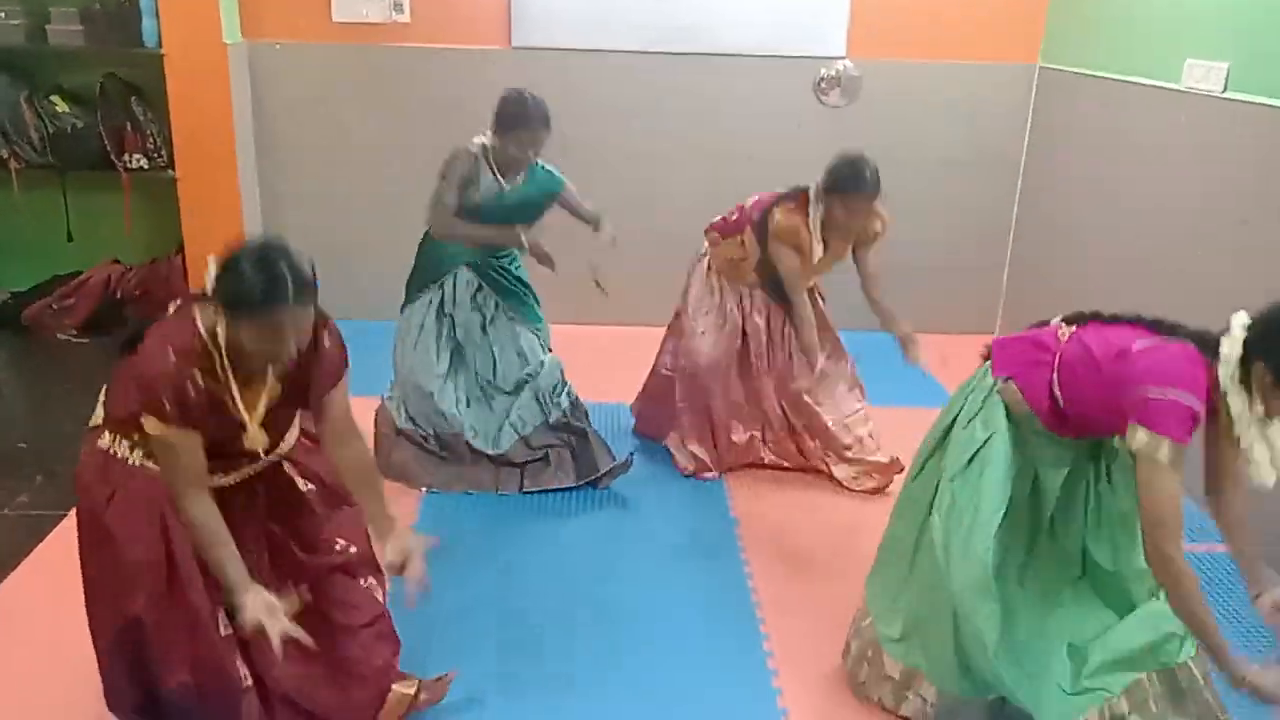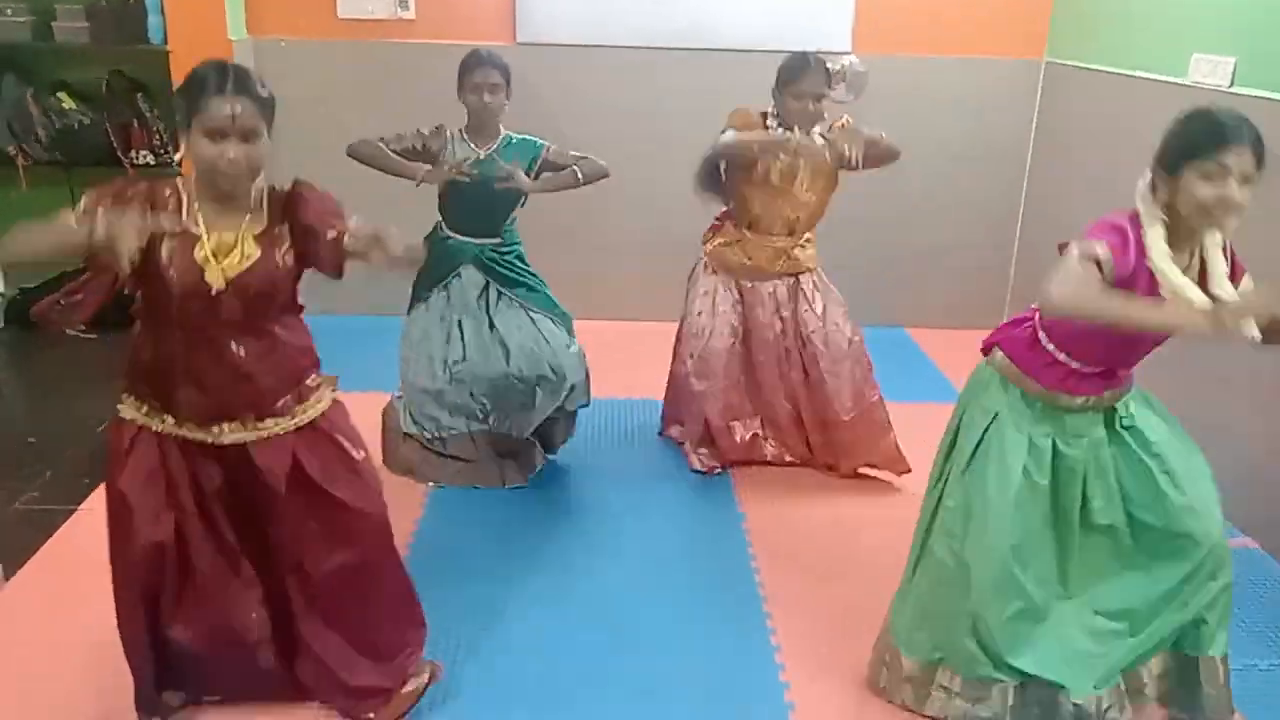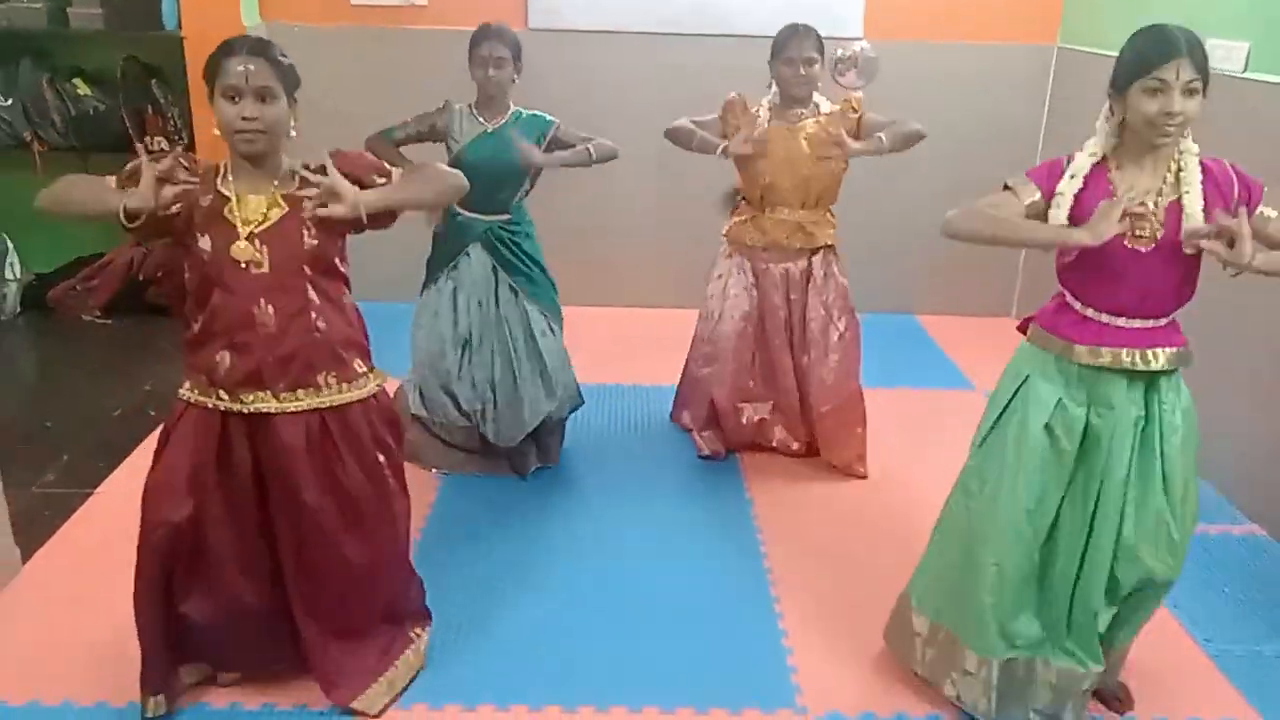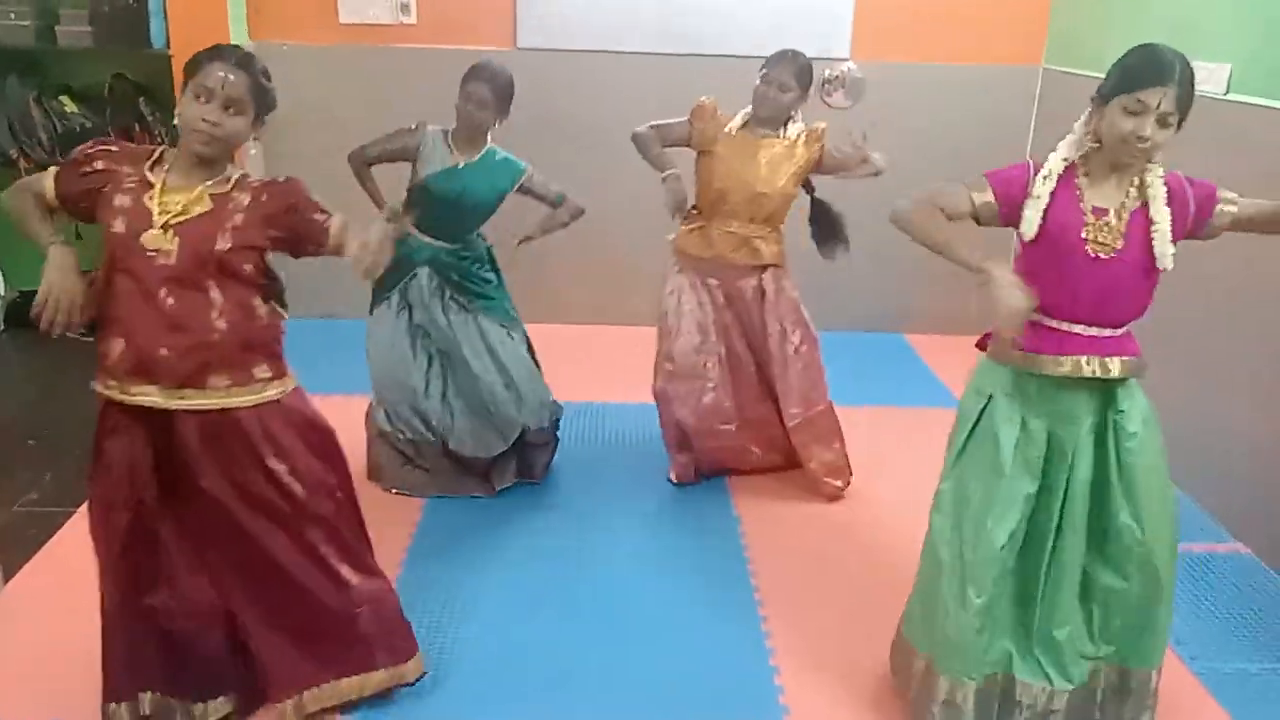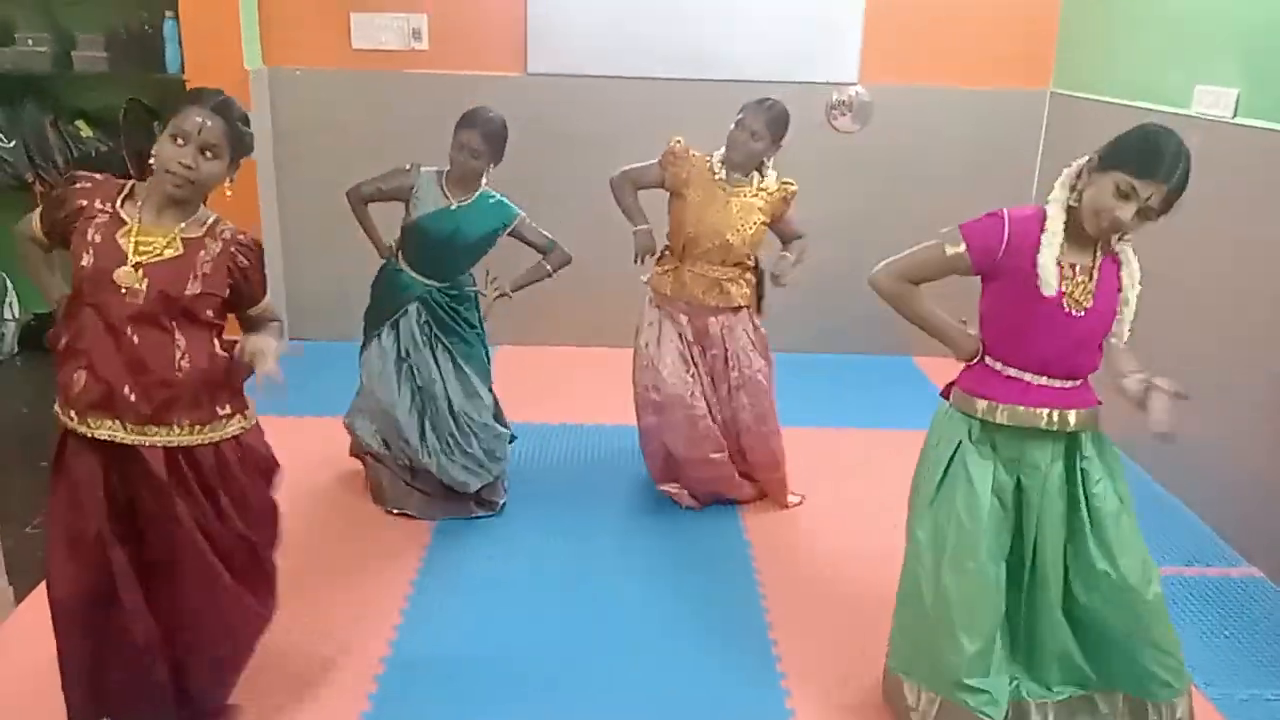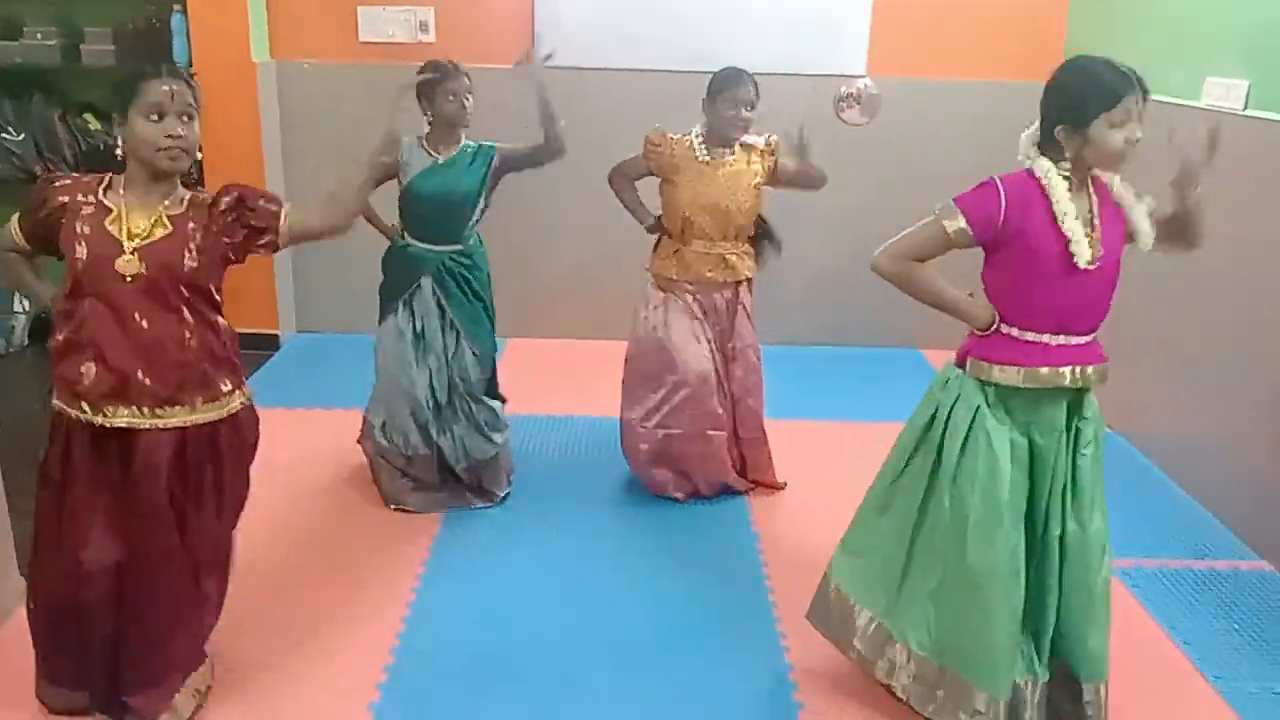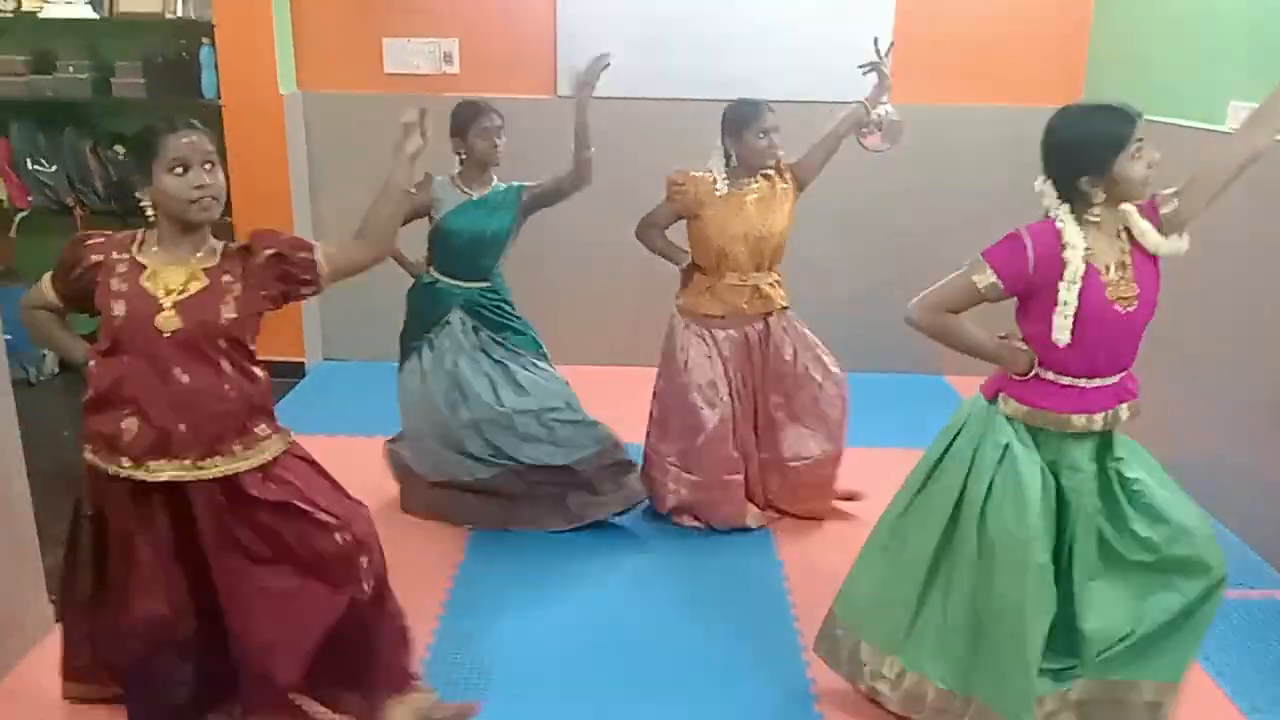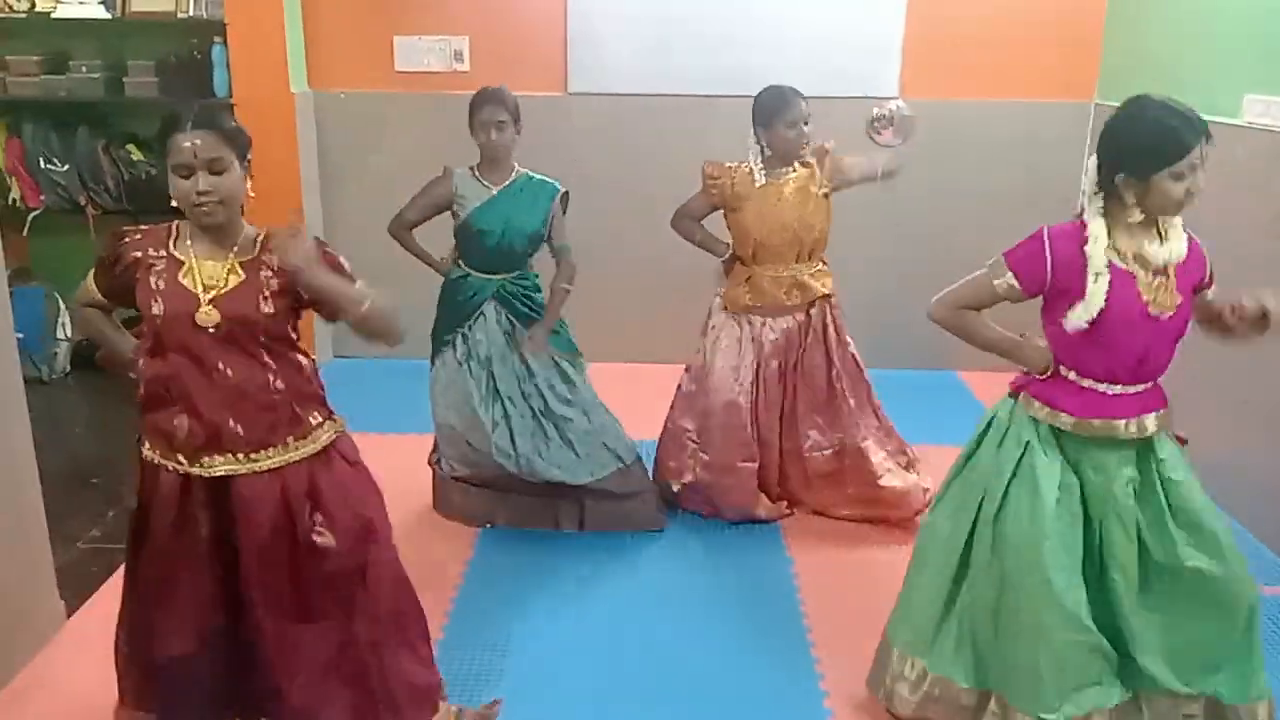
dt=0.3s
person 1, frame 1
left shoulder: (316, 338)
right shoulder: (174, 360)
left elbow: (341, 439)
right elbow: (190, 495)
left wrist: (386, 533)
right wrist: (242, 592)
left hip: (264, 454)
right hip: (149, 471)
left knee: (335, 557)
right knee: (165, 615)
person 1, frame 2
left shoulder: (296, 212)
right shoulder: (146, 212)
left elbow: (377, 245)
left wrist: (379, 243)
right wrist: (98, 232)
left hip: (290, 425)
right hip: (174, 438)
left knee: (347, 544)
right knee: (176, 571)
person 1, frame 3
left shoulder: (332, 183)
right shoulder: (186, 192)
left elbow: (453, 184)
right elbow: (53, 197)
left wrist: (366, 201)
right wrist: (134, 203)
left hip: (331, 410)
right hip: (221, 414)
left knee: (346, 546)
right knee: (186, 543)
left ankle: (366, 651)
right ankle: (196, 659)
person 1, frame 4
left shoulder: (266, 200)
right shoulder: (112, 169)
left elbow: (344, 244)
left wrist: (367, 249)
right wrist: (59, 260)
left hip: (244, 409)
right hip: (140, 413)
left knee: (298, 545)
right knee: (147, 561)
left ankle: (346, 666)
person 1, frame 5
left shoulder: (232, 250)
right shoulder: (85, 201)
left elbow: (264, 321)
right elbow: (28, 235)
left wrist: (264, 344)
right wrist: (64, 301)
left hip: (200, 446)
right hip: (98, 442)
left knee: (210, 584)
right knee: (102, 589)
person 1, frame 6
left shoulder: (220, 213)
right shoulder: (67, 199)
left elbow: (333, 217)
left wrist: (395, 147)
right wrist: (57, 306)
left hip: (199, 420)
right hip: (97, 424)
left knee: (186, 560)
right knee: (89, 563)
person 1, frame 7
left shoulder: (256, 263)
right shoulder: (99, 258)
left elbow: (366, 250)
right elbow: (35, 308)
left wrist: (406, 160)
right wrist: (91, 362)
left hip: (244, 465)
right hip: (138, 477)
left knee: (345, 550)
right knee: (151, 611)
person 1, frame 8
left shoulder: (290, 254)
right shoulder: (139, 252)
left elbow: (389, 327)
right elbow: (87, 307)
left wrist: (317, 281)
right wrist: (139, 357)
left hip: (294, 463)
right hip: (188, 476)
left knee: (343, 593)
right knee: (188, 612)
person 2, frame 1
left shoulder: (1222, 381)
right shoulder: (1172, 392)
left elbow: (1223, 490)
right elbow: (1164, 555)
right wrist: (1232, 666)
left hip: (1080, 428)
right hip: (1009, 417)
left knee: (1122, 555)
right knee: (966, 566)
person 2, frame 2
left shoulder: (1211, 253)
right shoulder: (1116, 238)
right elbow: (1059, 303)
right wrist: (1190, 320)
left hip: (1108, 411)
right hip: (1023, 405)
left knee: (1190, 534)
right knee: (994, 556)
person 2, frame 3
left shoulder: (1216, 183)
right shoulder: (1074, 174)
right elbow: (958, 224)
right wrist: (1078, 235)
left hip: (1152, 390)
right hip: (1058, 376)
left knee: (1139, 546)
right knee: (1006, 523)
left ankle: (1087, 660)
right ankle: (987, 661)
person 2, frame 4
left shoulder: (1176, 199)
right shoulder: (1035, 184)
right elbow: (913, 214)
right wrist: (995, 274)
left hip: (1113, 401)
right hip: (1020, 390)
left knee: (1131, 552)
right knee: (981, 546)
person 2, frame 5
left shoulder: (1122, 266)
right shoulder: (1009, 233)
right elbow: (888, 278)
left wrist: (1139, 383)
right wrist: (961, 341)
left hip: (1072, 447)
right hip: (984, 441)
left knee: (1117, 591)
right knee: (964, 592)
person 2, frame 6
left shoulder: (1115, 203)
right shoulder: (1006, 198)
left elbow: (1182, 238)
right elbow: (891, 259)
left wrist: (1186, 190)
right wrist: (976, 312)
left hip: (1071, 410)
right hip: (996, 404)
left knee: (1066, 560)
right knee: (981, 557)
person 2, frame 7
left shoulder: (1151, 230)
right shoulder: (1035, 248)
right elbow: (924, 313)
right wrist: (1005, 354)
left hip: (1100, 446)
right hip: (1021, 441)
left knee: (1188, 557)
right knee: (1011, 597)
person 2, frame 8
left shoulder: (1186, 252)
right shoulder: (1059, 249)
left elbow: (1213, 319)
right elbow: (946, 308)
right wrist: (1031, 353)
left hip: (1141, 451)
right hip: (1049, 448)
left knee: (1213, 586)
right knee: (1045, 608)
person 3, frame 1
left shoulder: (545, 180)
right shoulder: (466, 162)
left elbow: (595, 221)
right elbow: (440, 225)
left wrist: (605, 239)
right wrist: (512, 236)
left hip: (497, 272)
right hip: (445, 274)
left knee: (530, 361)
right knee: (428, 372)
right ankle: (430, 452)
person 3, frame 2
left shoulder: (527, 150)
right shoulder: (440, 142)
left elbow: (598, 168)
right elbow: (359, 148)
left wrist: (535, 184)
right wrist: (426, 175)
left hip: (503, 267)
right hip: (449, 266)
left knee: (550, 354)
right knee: (436, 367)
left ankle: (519, 442)
right ankle: (447, 451)
person 3, frame 3
left shoulder: (536, 127)
right shoulder: (449, 119)
left elbow: (607, 149)
right elbow: (377, 142)
left wrist: (547, 161)
left hip: (512, 248)
right hip: (459, 246)
left knee: (526, 348)
right knee: (444, 348)
left ankle: (519, 441)
right ankle: (452, 441)
person 3, frame 4
left shoulder: (508, 170)
right shoulder: (423, 141)
left elbow: (571, 207)
right elbow: (359, 157)
left wrist: (526, 237)
right wrist: (386, 210)
left hip: (466, 273)
right hip: (410, 269)
left knee: (500, 367)
right knee: (403, 371)
left ankle: (494, 458)
right ankle: (416, 460)
person 3, frame 5
left shoulder: (499, 212)
right shoulder: (416, 181)
left elbow: (559, 254)
right elbow: (357, 195)
left wrist: (507, 288)
right wrist: (382, 248)
left hip: (451, 310)
right hip: (398, 303)
left knee: (464, 403)
right knee: (392, 401)
left ankle: (469, 481)
right ankle: (408, 482)
person 3, frame 6
left shoulder: (487, 159)
right shoulder: (405, 154)
left elbow: (553, 149)
left wrist: (541, 87)
right wrist: (389, 232)
left hip: (463, 280)
right hip: (413, 276)
left knee: (466, 375)
right knee: (408, 379)
left ankle: (471, 469)
right ankle: (412, 473)
person 3, frame 7
left shoulder: (517, 199)
right shoulder: (435, 192)
left elbow: (578, 179)
left wrist: (582, 103)
right wrist: (413, 269)
left hip: (489, 312)
right hip: (436, 313)
left knee: (540, 398)
right knee: (437, 412)
right ankle: (442, 491)
person 3, frame 8
left shoulder: (545, 191)
right shoulder: (455, 185)
left elbow: (566, 262)
right elbow: (399, 226)
left wrist: (545, 325)
right wrist: (439, 264)
left hip: (525, 307)
right hip: (468, 310)
left knee: (559, 402)
right knee: (467, 415)
left ankle: (579, 501)
right ankle: (479, 501)
person 4, frame 1
left shoulder: (863, 223)
right shoulder: (786, 223)
left elbow: (872, 283)
right elbow: (796, 296)
left wrist: (897, 328)
right wrist: (813, 358)
left hip: (788, 282)
right hip: (728, 280)
left knee: (830, 366)
right knee: (707, 361)
right ankle: (702, 446)
person 4, frame 2
left shoulder: (833, 144)
right shoulder: (751, 135)
left elbow: (890, 153)
right elbow: (722, 150)
left wrist: (854, 144)
right wrist: (789, 143)
left hip: (797, 276)
right hip: (732, 272)
left knee: (838, 352)
right knee: (713, 360)
left ankle: (835, 448)
right ankle: (711, 442)
person 4, frame 3
left shoulder: (843, 119)
right shoulder: (747, 118)
left elbow: (914, 130)
right elbow: (676, 129)
left wrist: (863, 148)
right wrist: (725, 147)
left hip: (813, 258)
right hip: (750, 254)
left knee: (827, 353)
right knee: (726, 345)
left ankle: (807, 434)
right ankle: (721, 428)
person 4, frame 4
left shoulder: (805, 146)
right shoulder: (714, 127)
left elbow: (863, 165)
right elbow: (645, 134)
left wrist: (868, 164)
right wrist: (670, 175)
left hip: (763, 273)
right hip: (700, 268)
left knee: (788, 364)
right knee: (690, 366)
left ankle: (802, 456)
right ankle: (699, 454)
person 4, frame 5
left shoulder: (771, 194)
right shoulder: (686, 167)
left elbow: (797, 238)
right elbow: (621, 180)
left wrist: (787, 262)
right wrist: (641, 228)
left hip: (733, 313)
right hip: (674, 306)
left knee: (748, 401)
right knee: (675, 401)
left ankle: (751, 479)
right ankle: (696, 479)
person 4, frame 6
left shoulder: (759, 159)
right shoulder: (672, 151)
left elbow: (815, 178)
right elbow: (618, 177)
left wrist: (802, 155)
right wrist: (650, 222)
left hip: (732, 291)
right hip: (676, 287)
left knee: (737, 382)
right knee: (684, 378)
left ankle: (734, 468)
right ankle: (681, 471)
person 4, frame 7
left shoulder: (785, 183)
right shoulder: (697, 192)
left elbow: (840, 132)
right elbow: (646, 230)
left wrist: (880, 87)
right wrist: (684, 260)
left hip: (768, 322)
right hip: (707, 323)
left knee: (818, 393)
right knee: (707, 419)
left ankle: (786, 491)
right ankle: (708, 503)
person 4, frame 8
left shoulder: (823, 171)
right shoulder: (732, 181)
left elbow: (887, 167)
right elbow: (682, 219)
left wrist: (866, 168)
right wrist: (724, 250)
left hip: (812, 312)
right hip: (746, 312)
left knee: (833, 404)
right knee: (728, 403)
right ankle: (734, 493)
